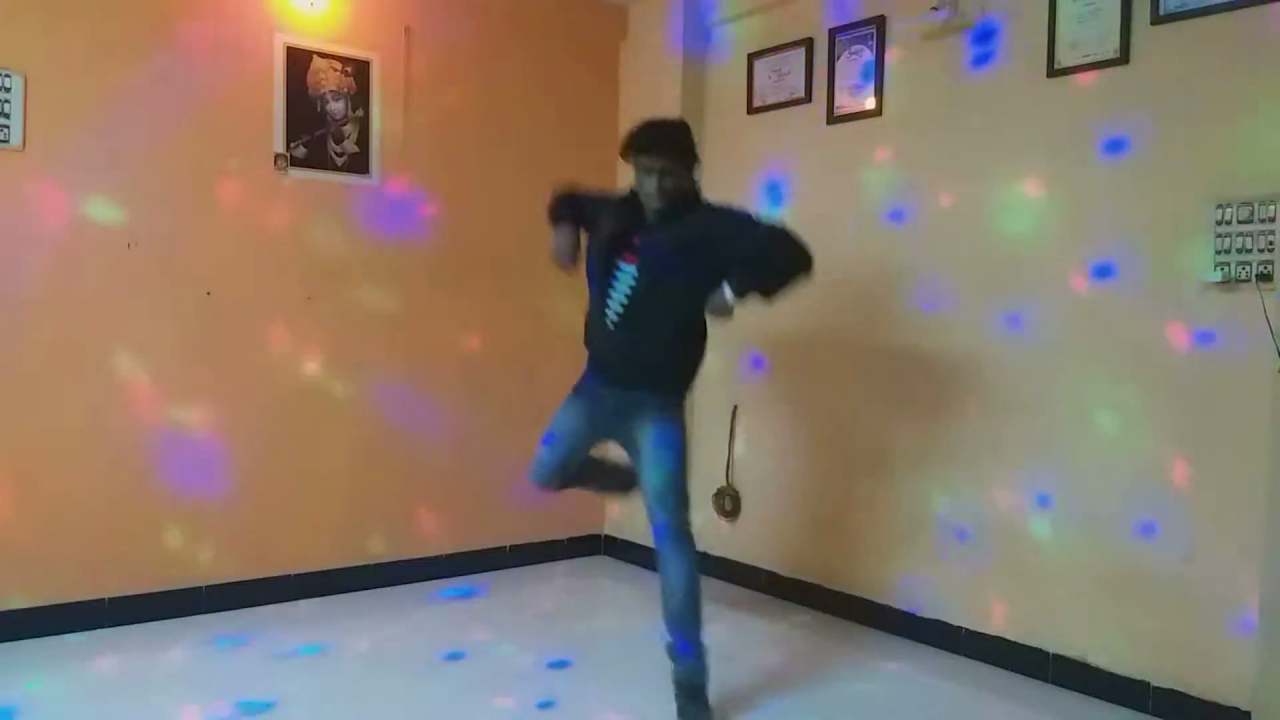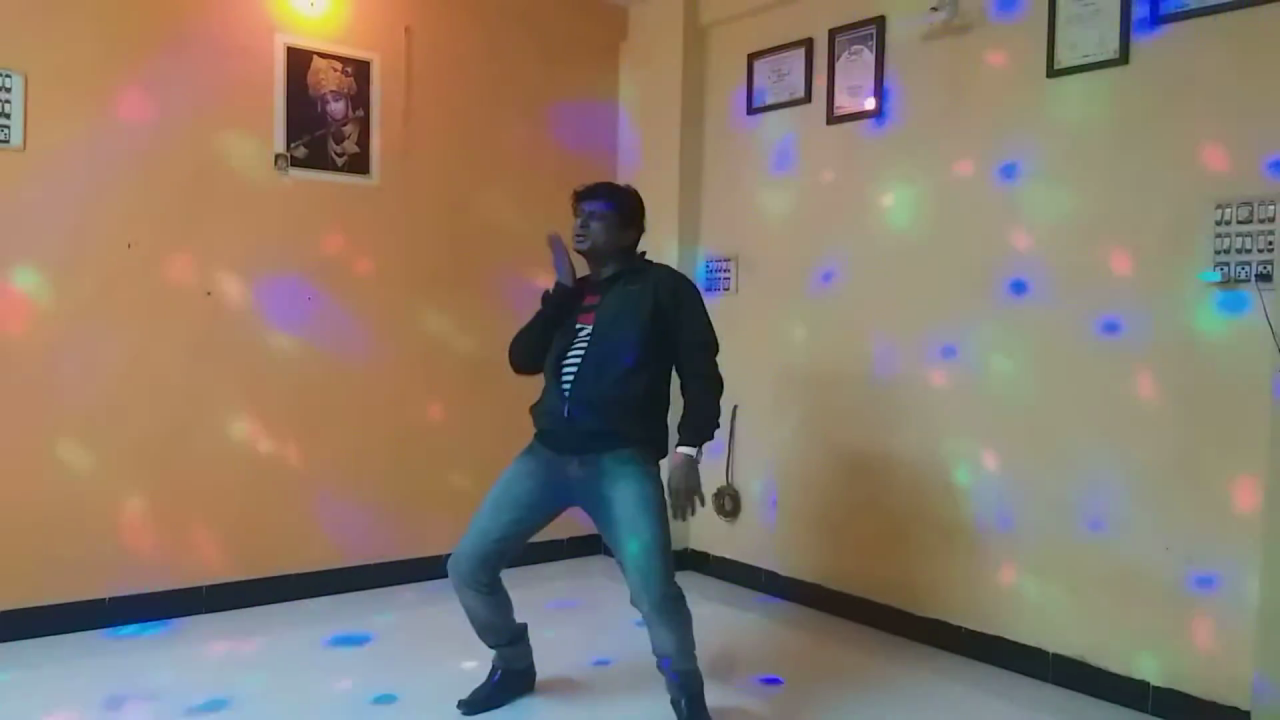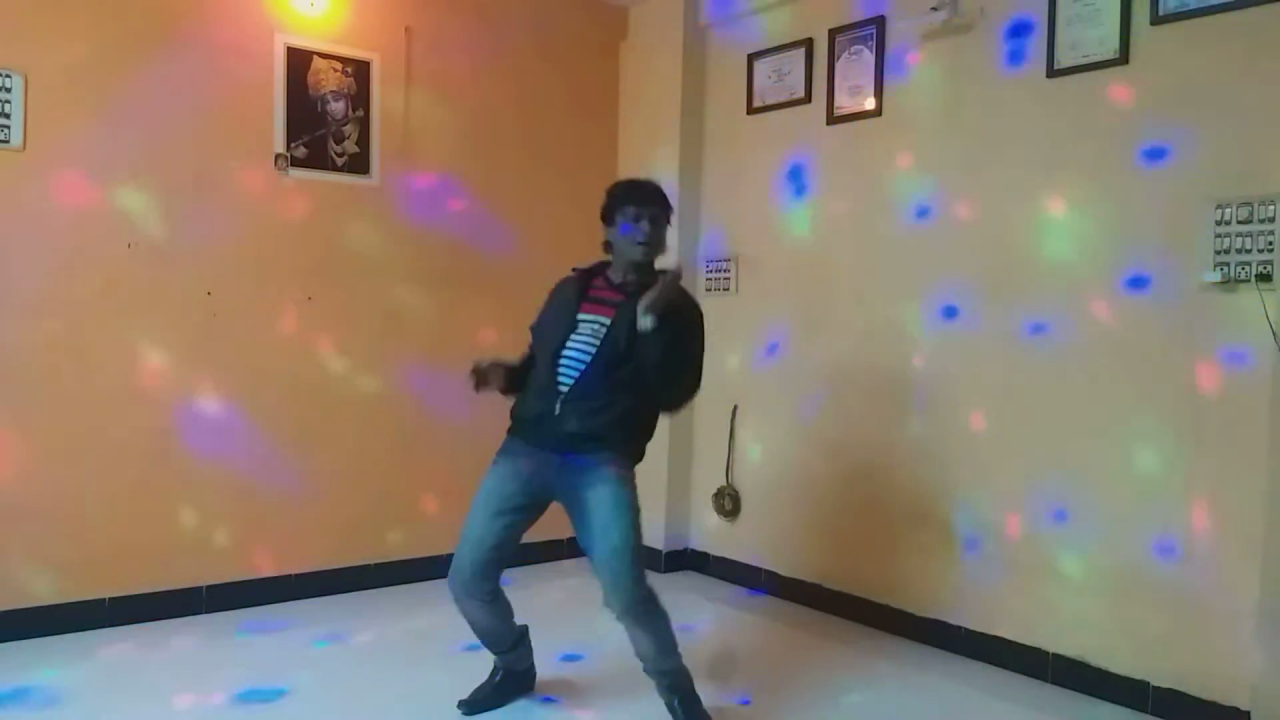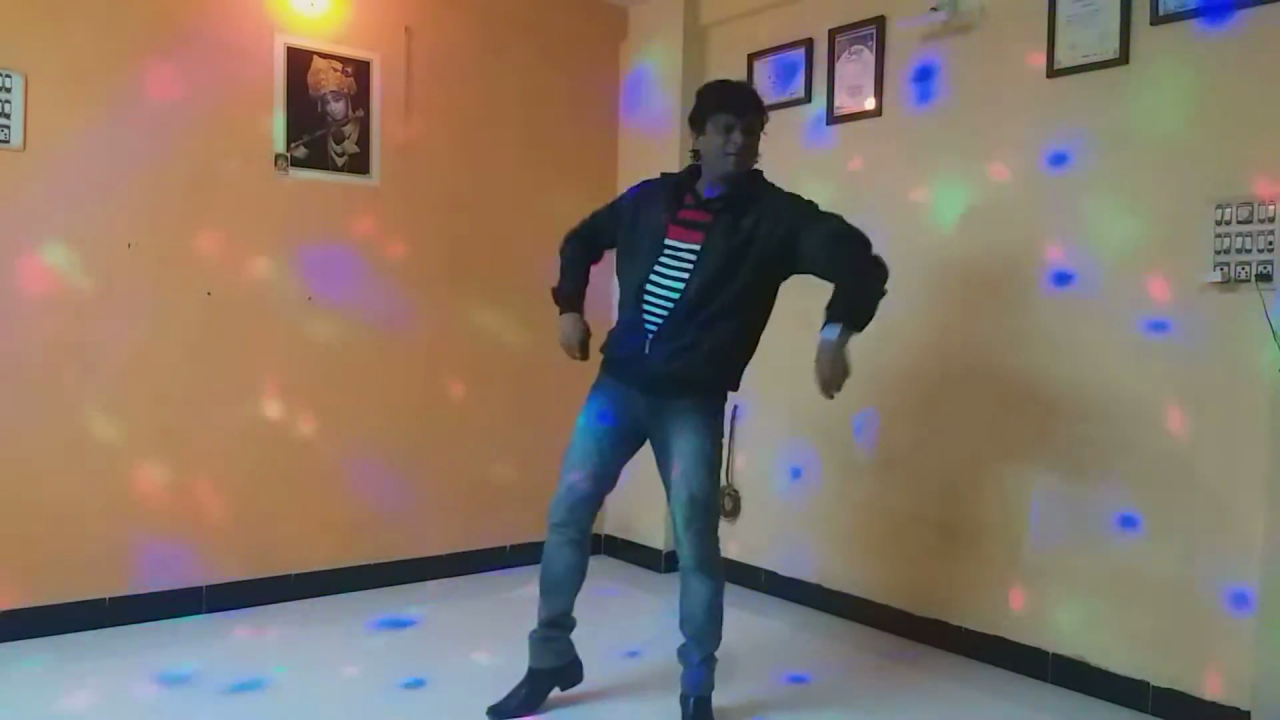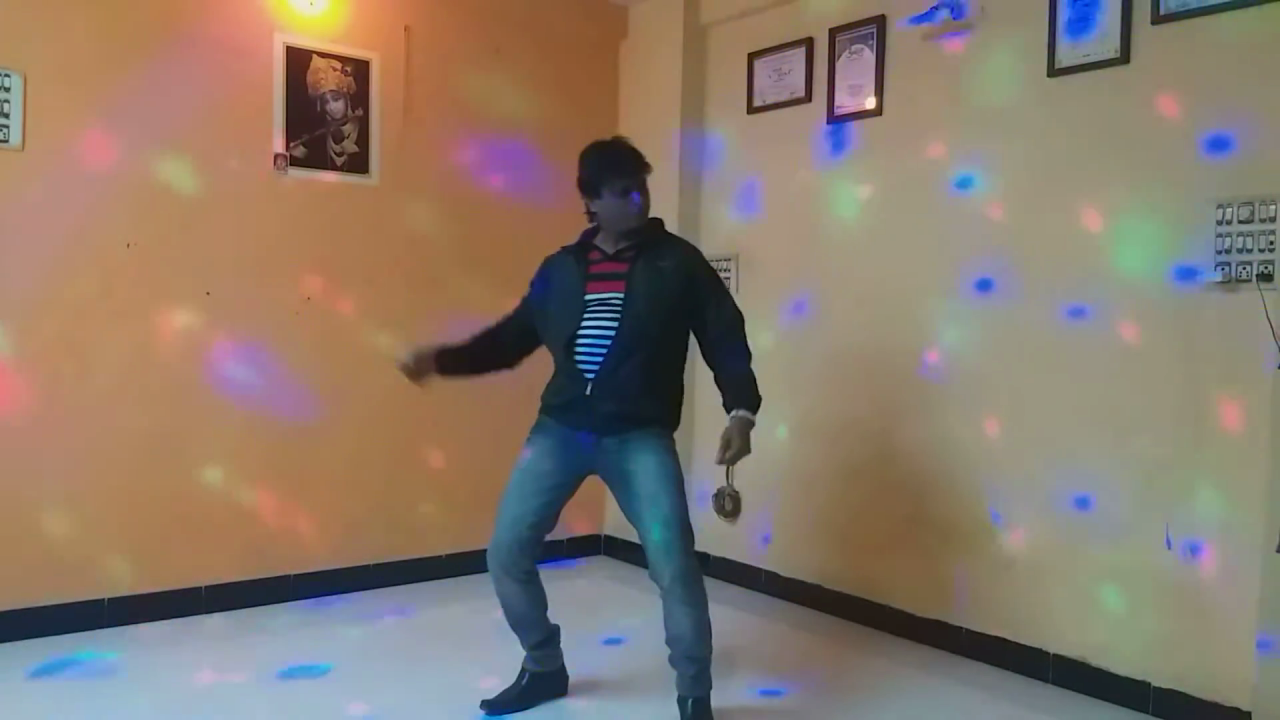
dt=1s
person 1, frame 1
left shoulder: (709, 227)
right shoulder: (621, 213)
left elbow: (792, 257)
right elbow: (572, 203)
left wrist: (739, 286)
right wrist: (565, 227)
left hip: (654, 399)
right hip: (597, 387)
left knee: (668, 528)
right knee: (546, 474)
right ankle: (629, 479)
person 1, frame 2
left shoulder: (664, 289)
right shoulder: (572, 297)
left elbow: (701, 375)
right elbow: (523, 359)
left wrist: (687, 452)
right wrist: (560, 290)
left hip: (621, 461)
right hip: (547, 455)
left knee: (653, 590)
right knee: (467, 566)
right ankle: (514, 665)
person 1, frame 3
left shoulder: (672, 308)
right shoulder: (569, 291)
left elbow: (672, 394)
left wrist: (651, 319)
right wrist: (504, 374)
left hip: (600, 462)
right hip: (524, 451)
left knee: (625, 590)
right knee: (468, 579)
right ankle: (514, 666)
person 1, frame 4
left shoulder: (775, 214)
right shoulder: (652, 198)
left elbow: (861, 264)
right elbow: (581, 240)
left wrist: (835, 333)
right wrist: (570, 308)
left hip: (693, 401)
right hip: (618, 384)
left knee: (695, 543)
right knee: (567, 516)
right ankle: (551, 659)
person 1, frame 5
left shoulder: (677, 261)
right shoulder: (559, 269)
left elbow: (725, 336)
right elbow: (513, 336)
left wrist: (741, 410)
right wrist: (442, 359)
left hip: (639, 436)
right hip: (560, 429)
left knee: (674, 566)
right knee: (507, 552)
right ankle: (543, 668)
